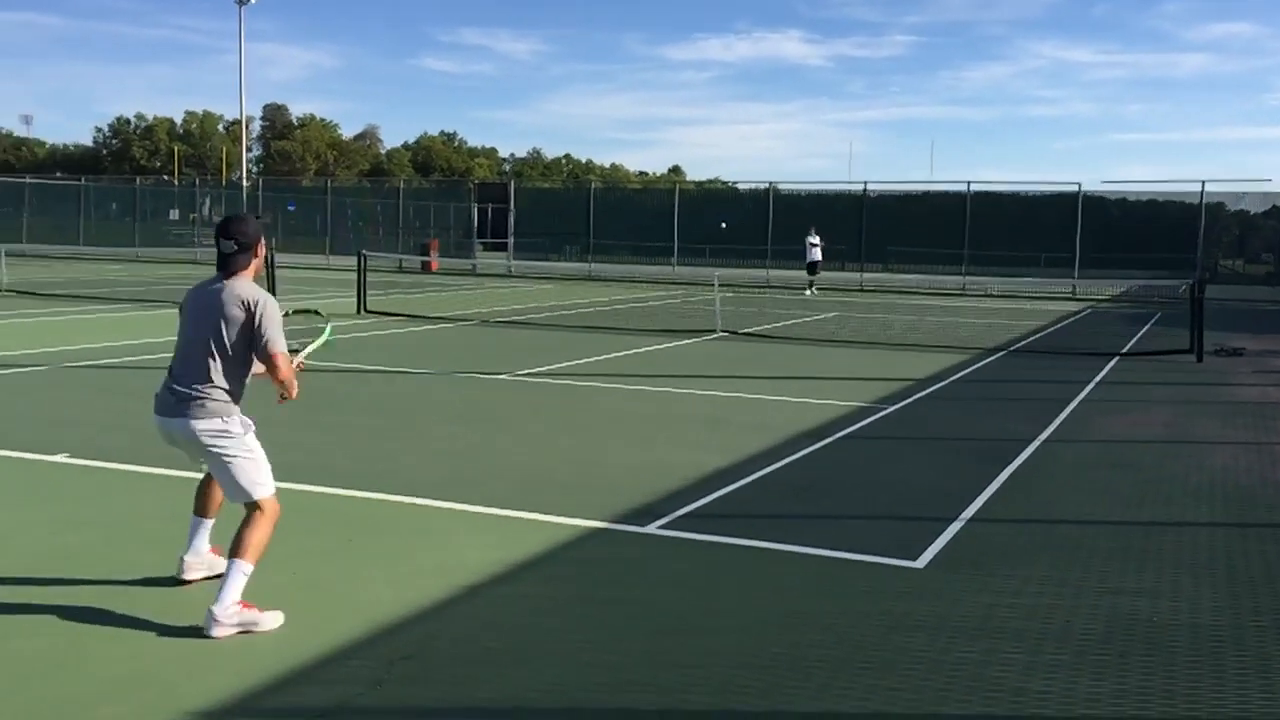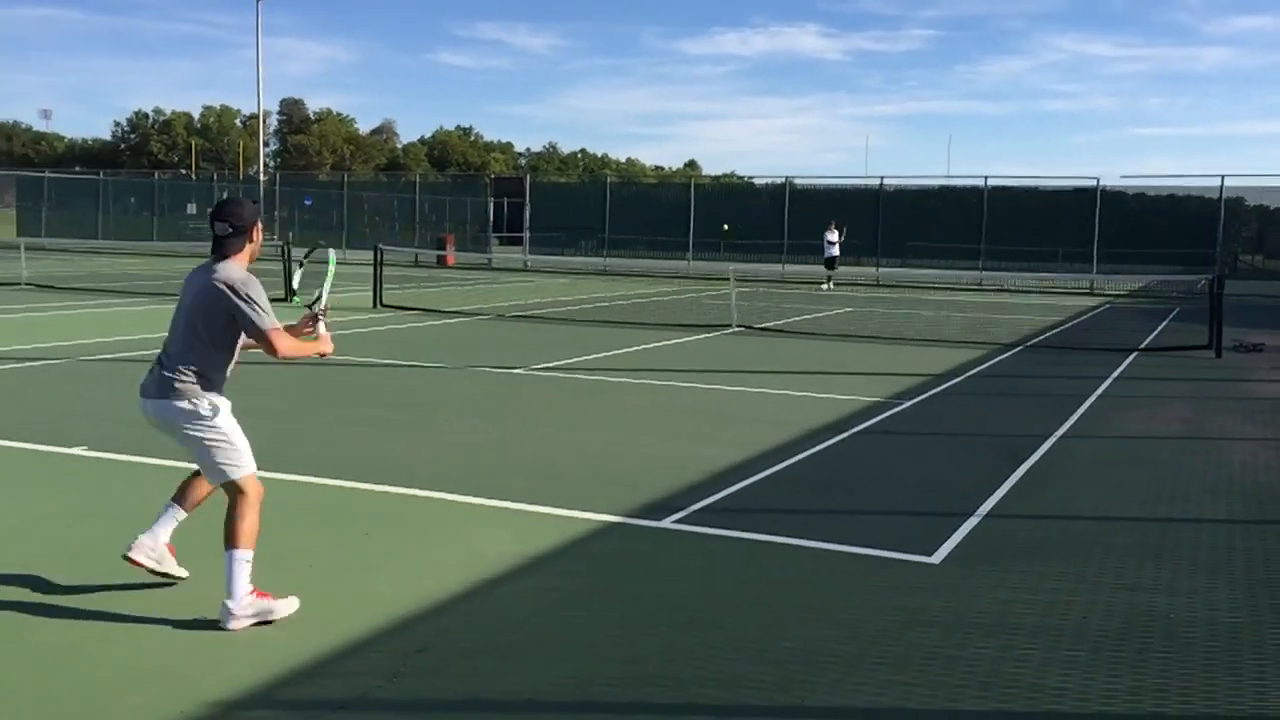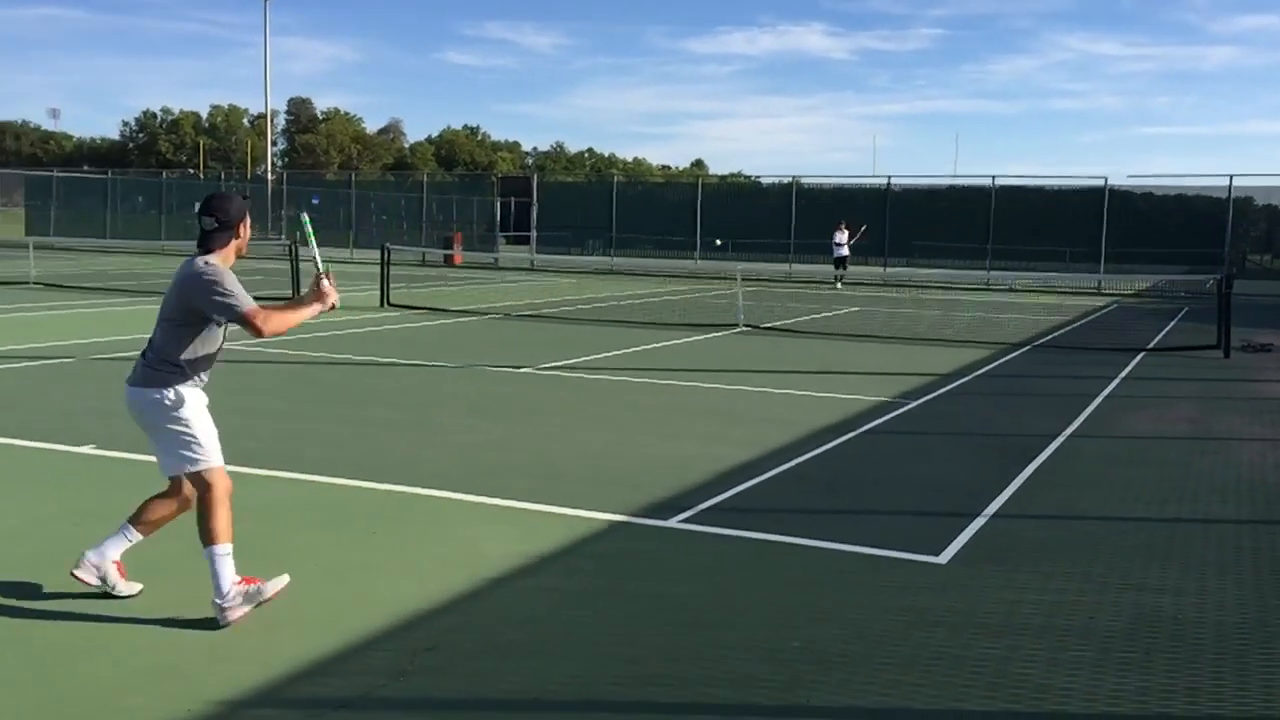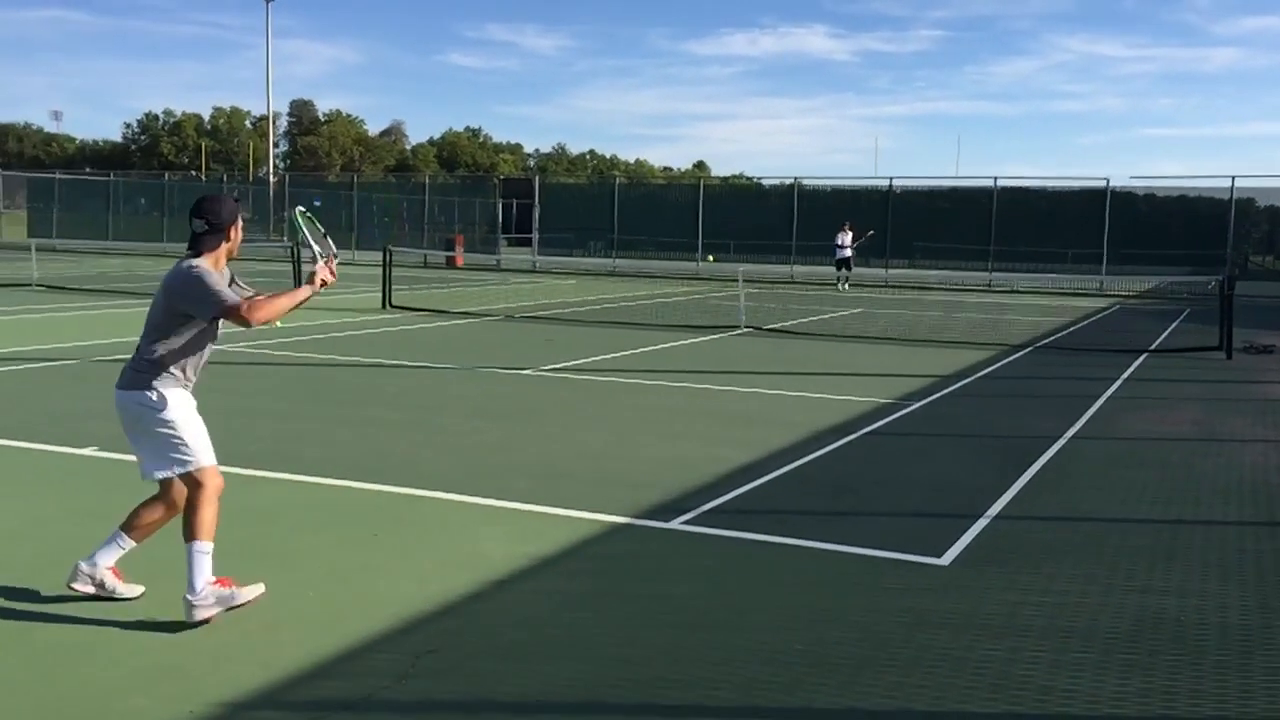
dt=0.1s
person 1, frame 1
left shoulder: (196, 295)
right shoulder: (258, 301)
right elbow: (278, 372)
left wrist: (269, 366)
right wrist: (290, 386)
left hip: (170, 413)
right hip: (208, 416)
left knee: (225, 472)
right knee: (264, 508)
left ankle: (196, 556)
right ankle: (227, 610)
person 1, frame 2
left shoulder: (201, 276)
right shoulder: (240, 282)
right elbow: (277, 345)
left wrist: (295, 329)
right wrist: (316, 346)
left hip: (159, 395)
right hip: (189, 399)
left knee: (216, 467)
right knee: (246, 490)
left ankle: (153, 541)
right ankle: (240, 600)
person 1, frame 3
left shoulder: (213, 271)
right shoulder: (209, 274)
left elbow: (258, 315)
right elbow: (261, 326)
left wrist: (309, 296)
right wrist: (316, 307)
left hip: (156, 391)
right hip: (166, 392)
left knee: (183, 492)
right knee: (215, 483)
left ankle: (99, 560)
right ankle: (229, 591)
person 1, frame 4
left shoulder: (217, 274)
right shoulder: (195, 276)
left elbow: (257, 303)
right elbow: (250, 315)
left wrist: (308, 286)
right wrist: (308, 288)
left hip: (147, 393)
right hip: (154, 393)
left knee: (174, 496)
right knee: (207, 482)
left ankle: (96, 568)
right ankle: (202, 590)
